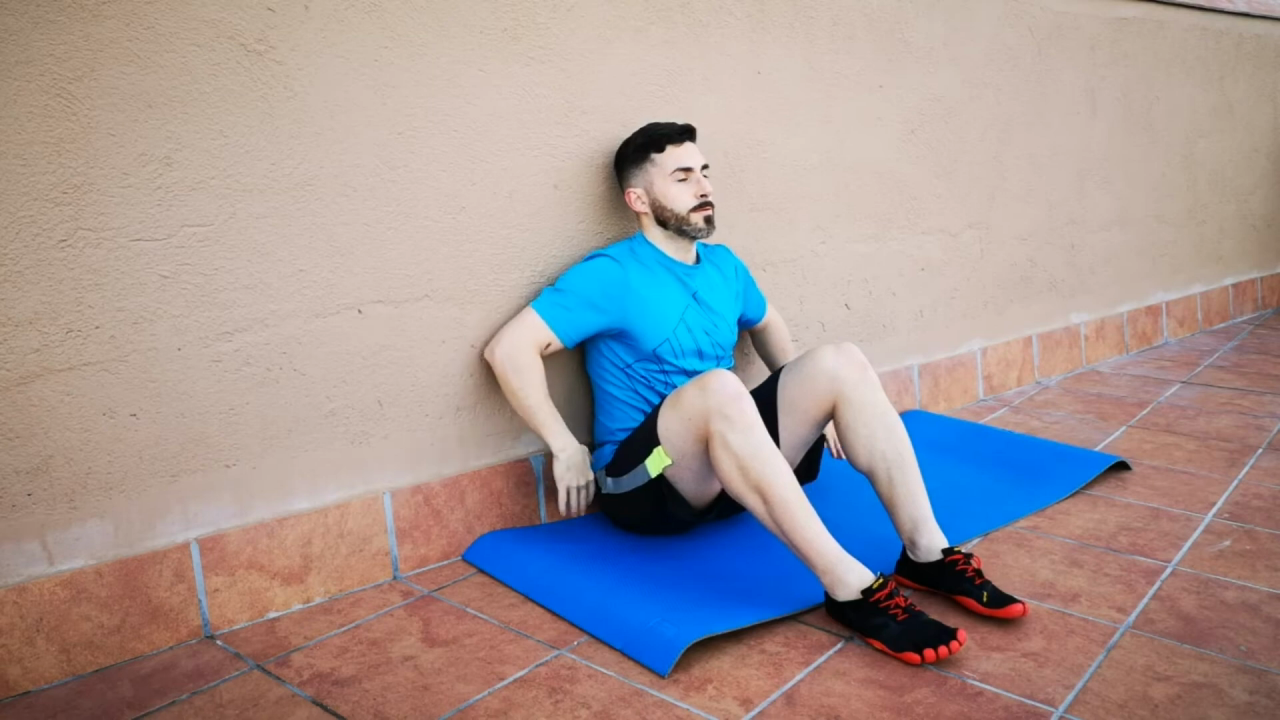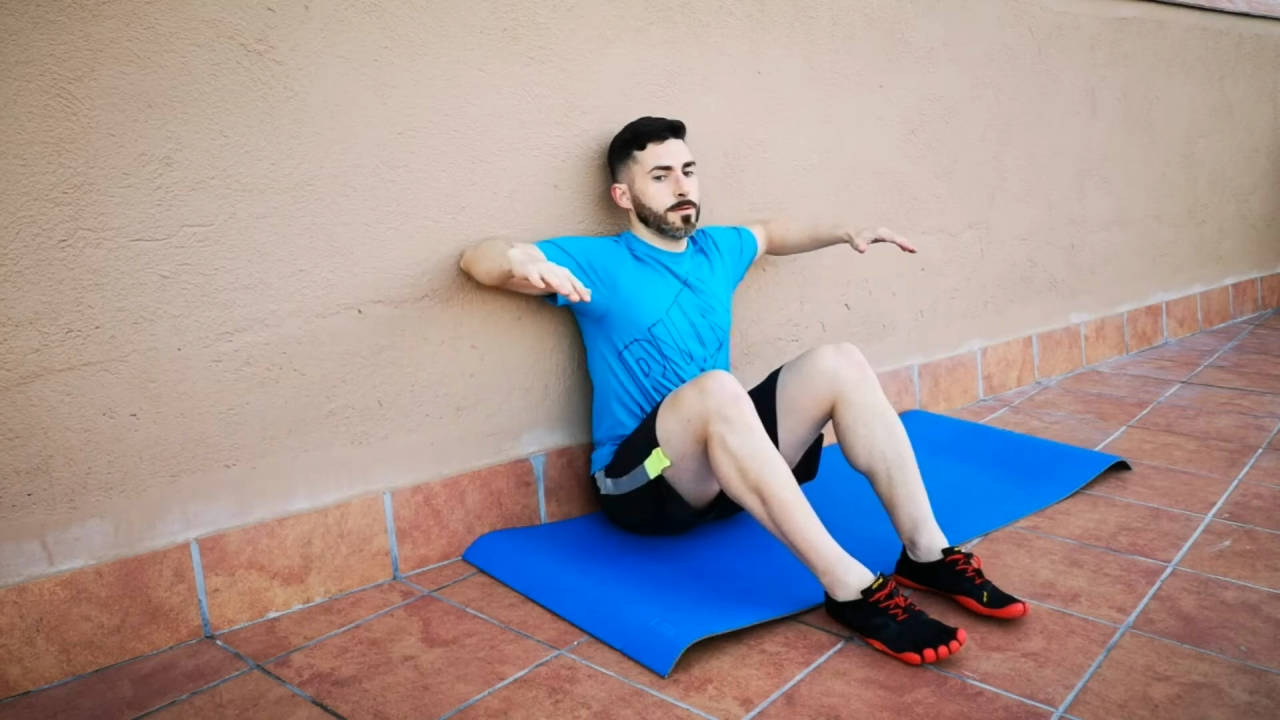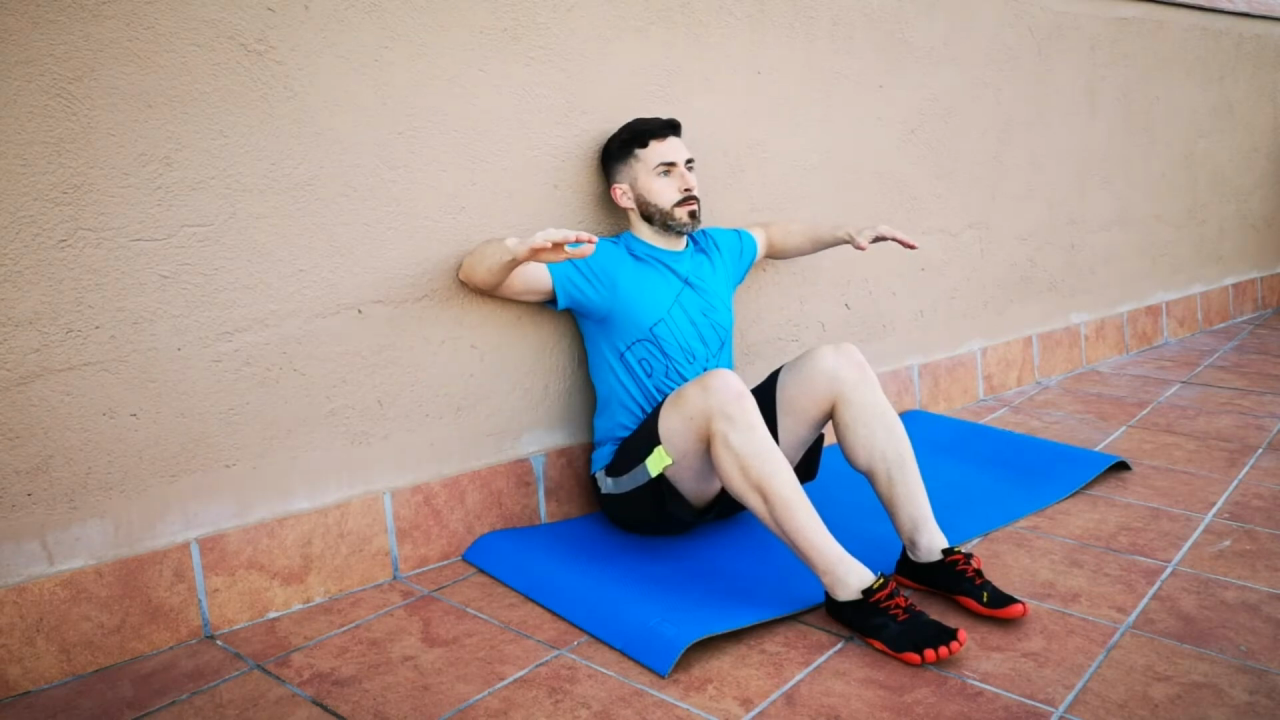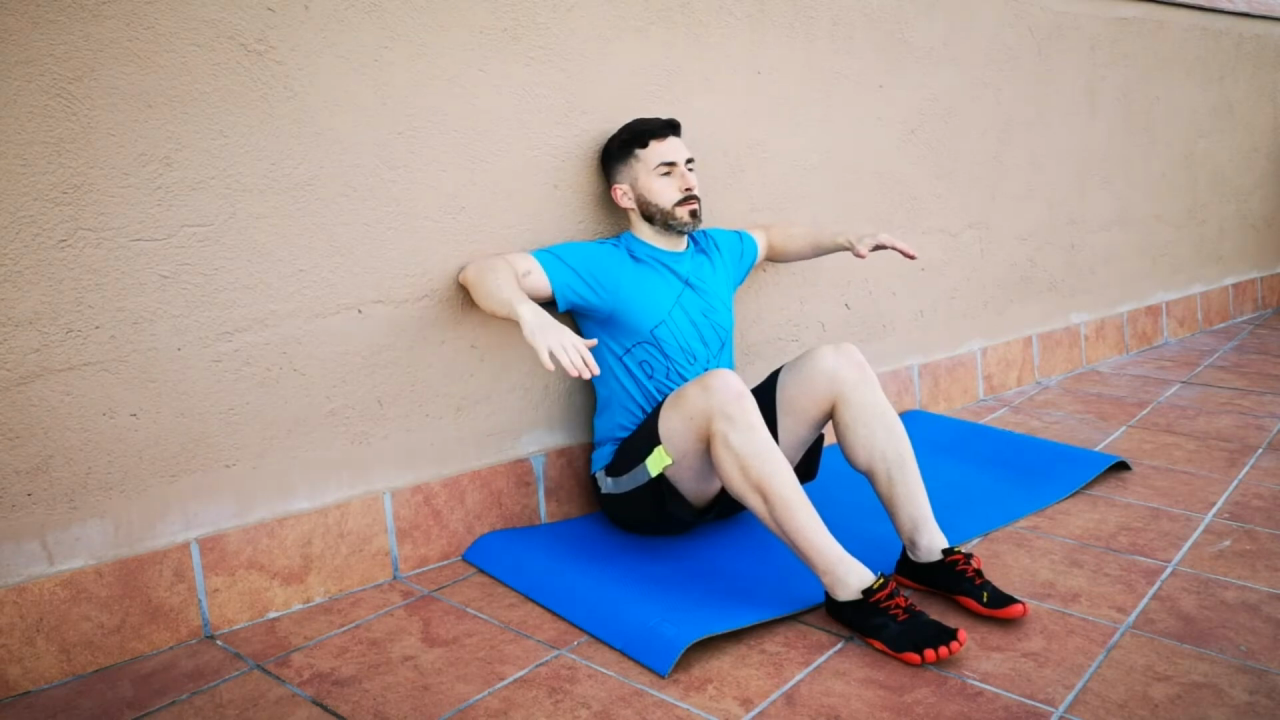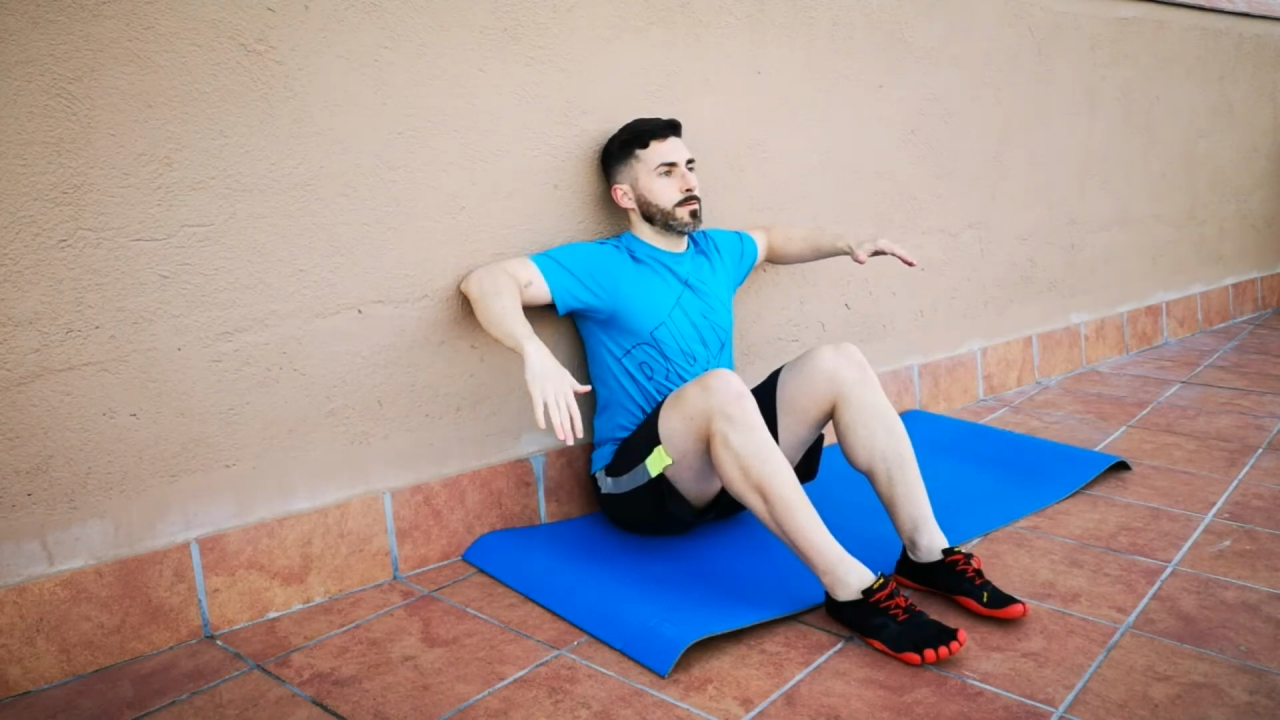
dt=1s
person 1, frame 1
left shoulder: (723, 265)
right shoulder: (611, 276)
left elbow: (764, 323)
right elbow: (507, 349)
left wrist: (805, 413)
right wrist: (567, 449)
left hip: (731, 466)
right hip: (642, 482)
left knee: (839, 362)
right knee: (718, 387)
left ankle: (926, 552)
right ankle: (850, 587)
person 1, frame 2
left shoulder: (716, 249)
right shoulder: (600, 261)
left elbow: (771, 233)
right elbow: (475, 259)
left wrist: (843, 235)
right wrist: (521, 259)
left hip: (728, 462)
right hip: (641, 483)
left knee: (838, 363)
right knee: (717, 389)
left ankle: (926, 552)
right ankle: (850, 587)
person 1, frame 3
left shoulder: (716, 250)
right shoulder: (602, 266)
left elbow: (771, 236)
right elbow: (474, 272)
left wrist: (844, 235)
right wrist: (520, 247)
left hip: (731, 464)
right hip: (641, 482)
left knee: (839, 363)
right knee: (720, 387)
left ankle: (926, 553)
right ankle: (851, 587)
person 1, frame 4
left shoulder: (717, 251)
right shoulder: (601, 266)
left elbow: (771, 239)
right elbow: (481, 272)
left wrist: (845, 241)
right wrist: (533, 315)
left hip: (732, 465)
right hip: (641, 483)
left knee: (839, 363)
right knee: (720, 387)
left ankle: (926, 552)
right ankle: (850, 587)
person 1, frame 5
left shoulder: (717, 251)
right shoulder: (601, 267)
left elbow: (772, 240)
right elbow: (485, 281)
left wrist: (845, 245)
right wrist: (536, 355)
left hip: (731, 465)
right hip: (642, 483)
left knee: (839, 362)
right knee: (720, 387)
left ankle: (926, 553)
right ankle: (851, 587)
